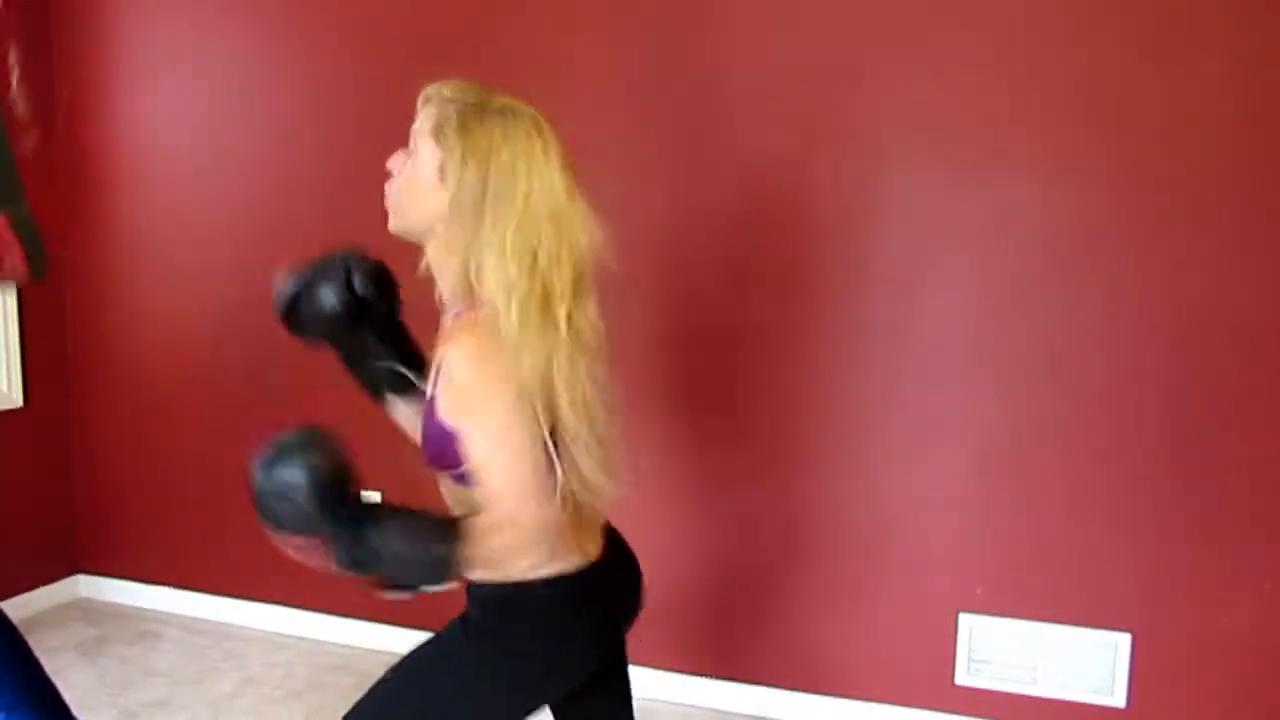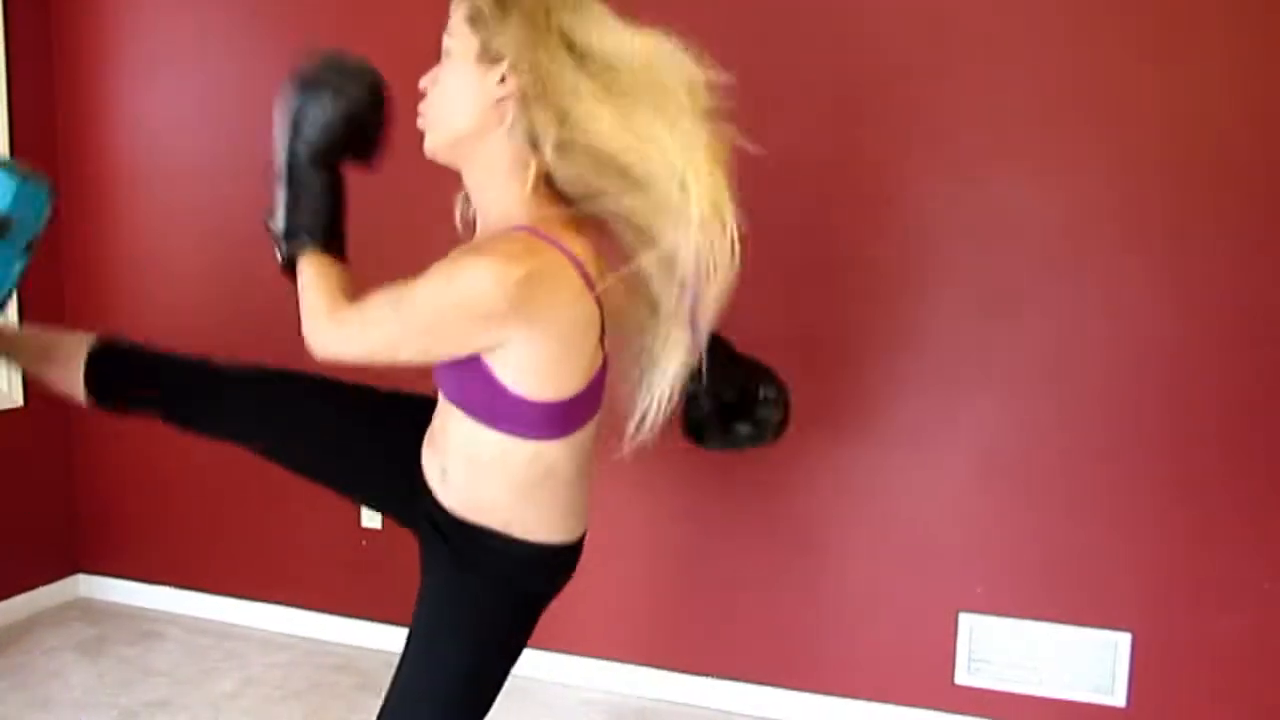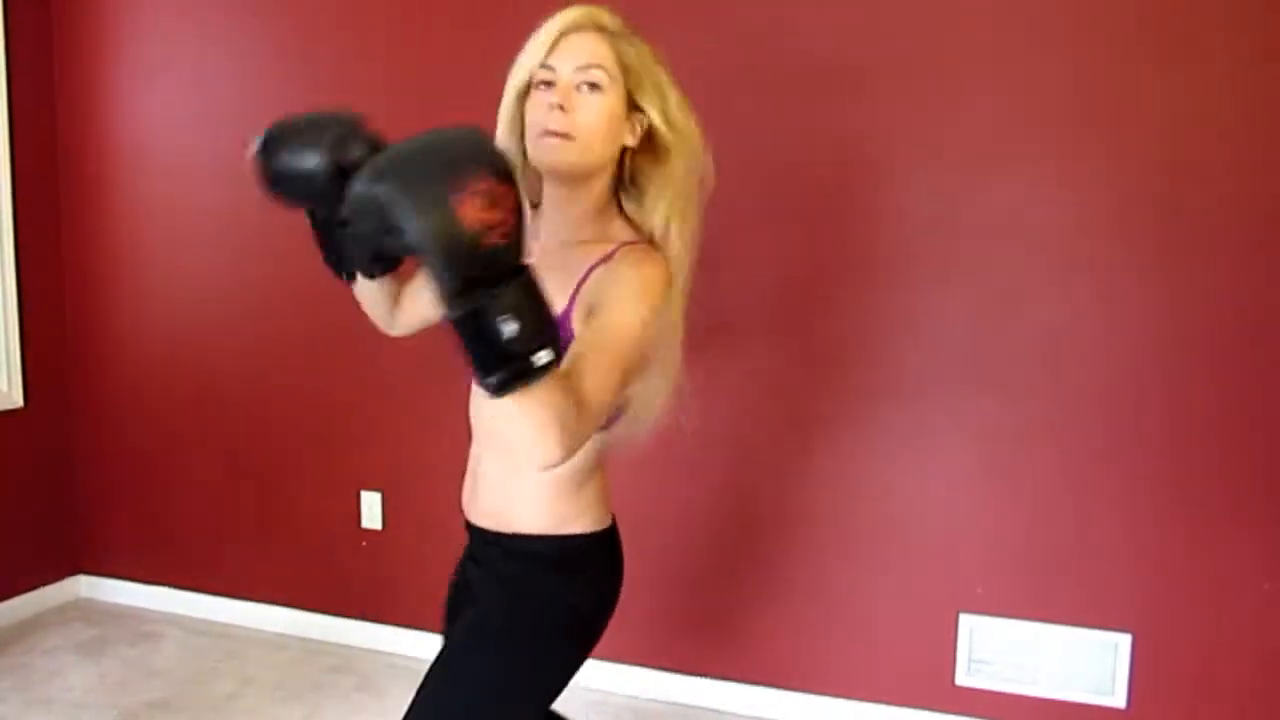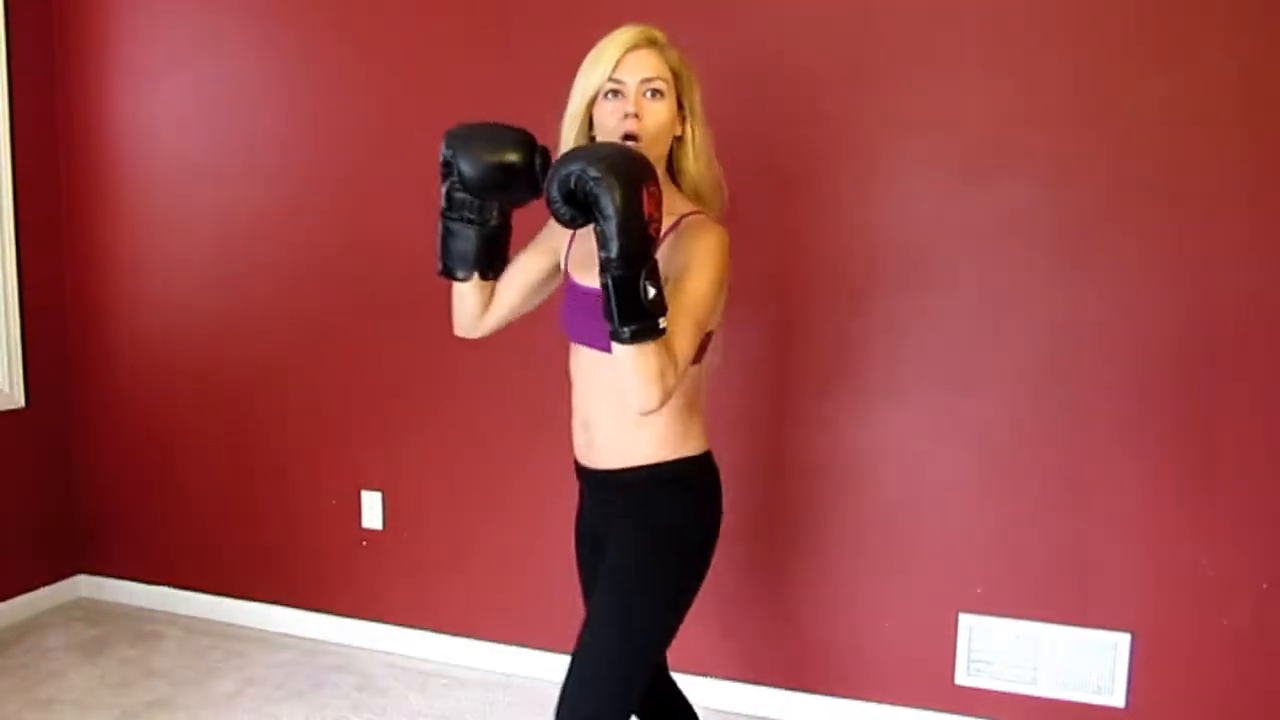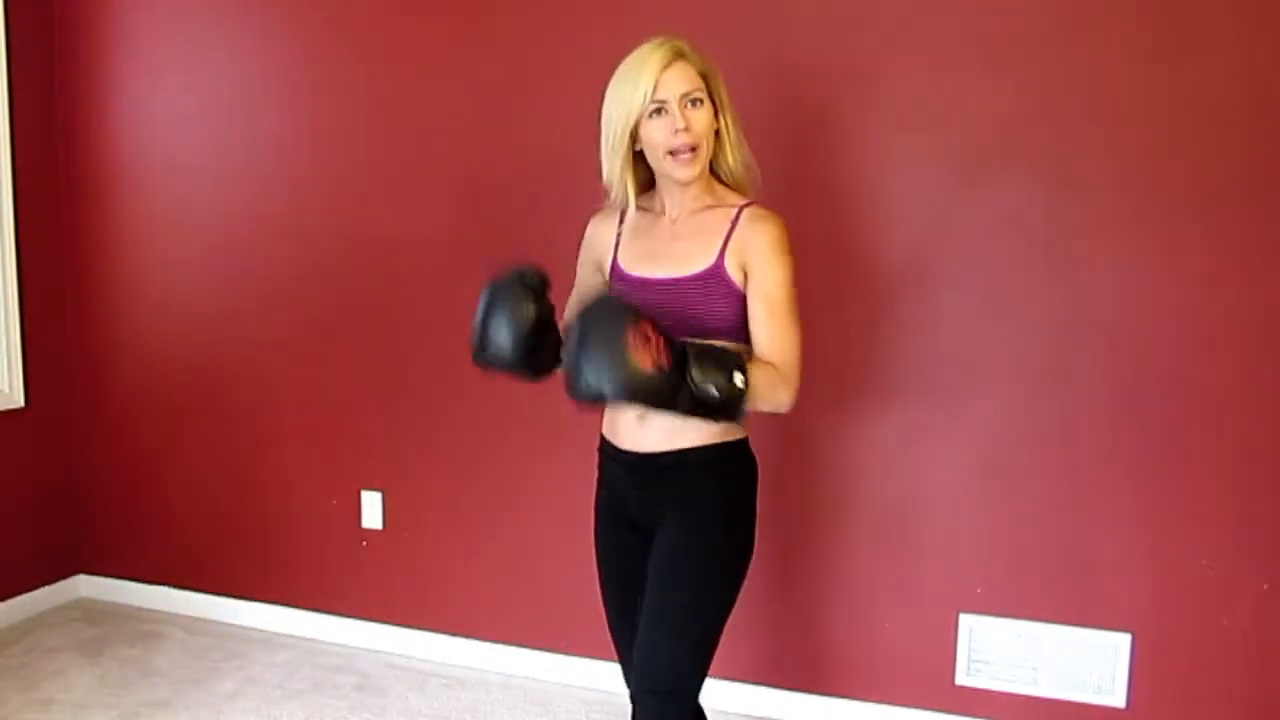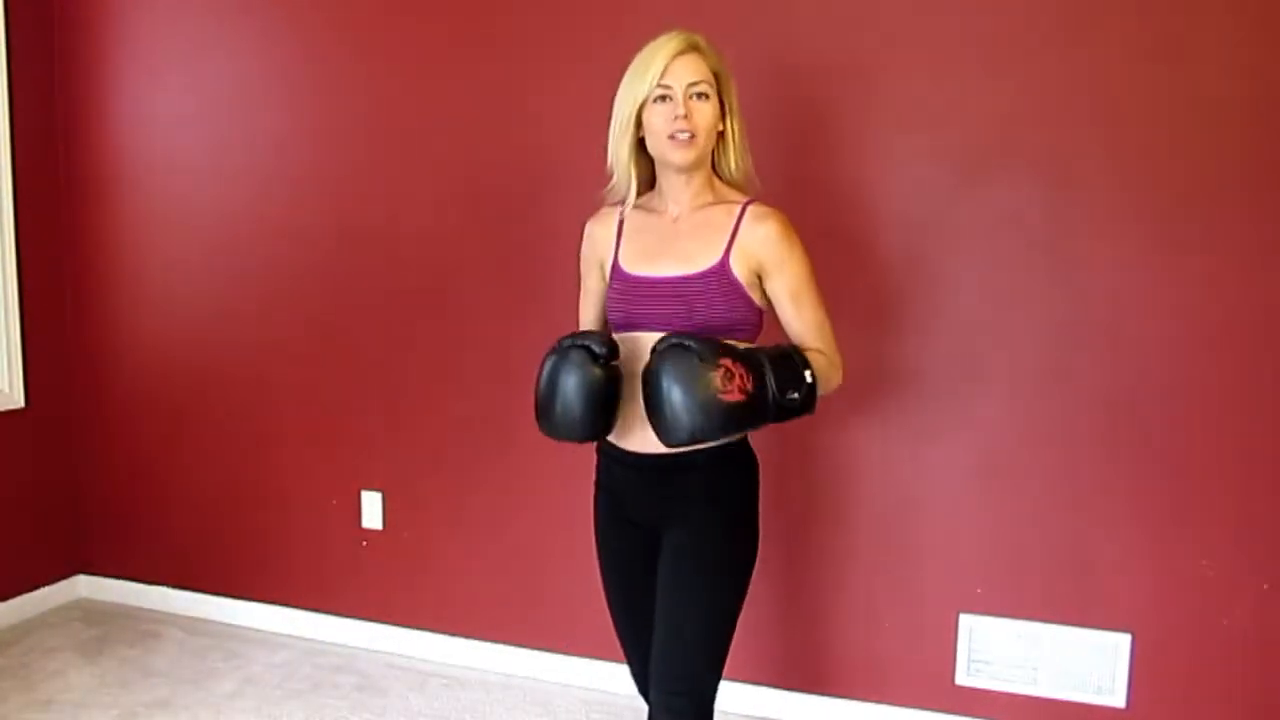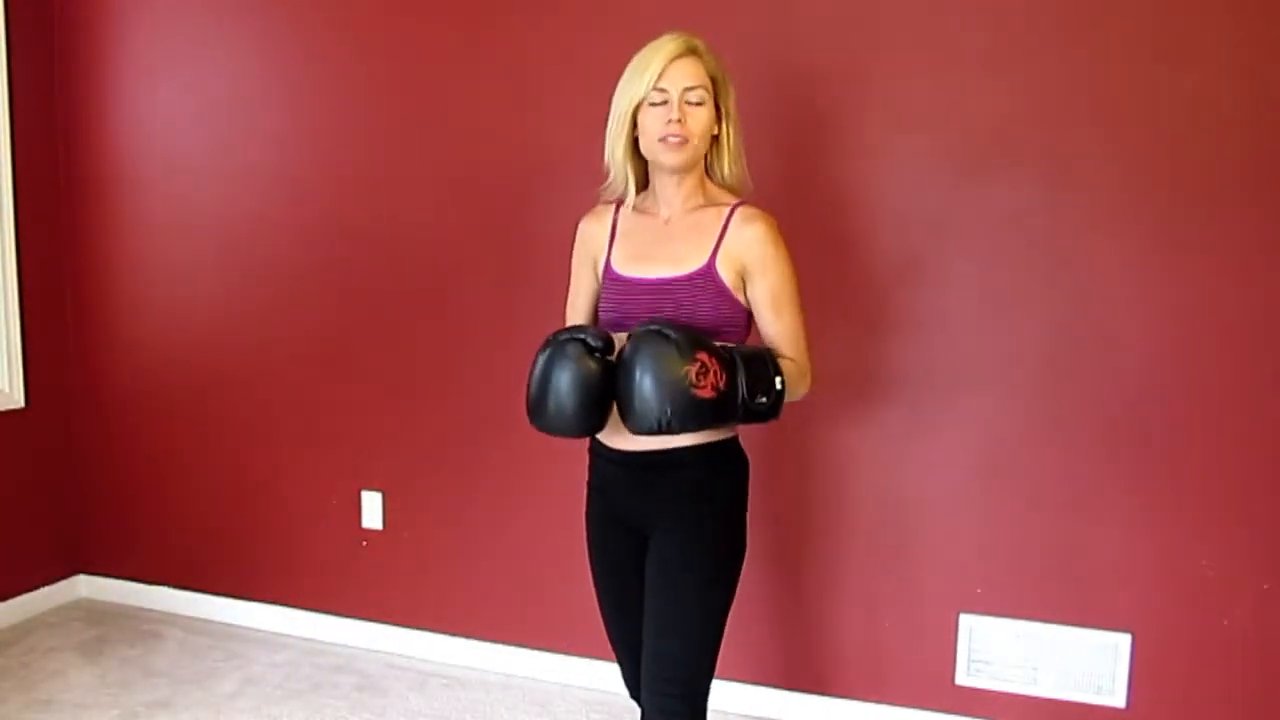
dt=0.4s
person 1, frame 1
left shoulder: (480, 340)
right shoulder: (474, 304)
left elbow: (526, 530)
right elbow: (437, 433)
left wrist: (358, 532)
right wrist: (370, 342)
left hip: (541, 615)
person 1, frame 2
left shoulder: (515, 270)
right shoulder: (522, 220)
left elbow: (335, 331)
left wrist: (311, 179)
left hip: (497, 557)
right hip: (438, 472)
right knee: (211, 391)
person 1, frame 3
left shoulder: (637, 272)
right shoulder: (506, 232)
left elbow: (554, 441)
right elbow: (398, 315)
left wrist: (492, 289)
right wrist: (351, 231)
left hip: (551, 571)
right hip: (494, 549)
person 1, frame 4
left shoulder: (698, 238)
right shoulder: (573, 225)
left elbow: (649, 389)
right elbow: (472, 319)
left wrist: (627, 255)
right wrist: (474, 208)
left hip: (668, 499)
right hip: (600, 494)
person 1, frame 5
left shoulder: (755, 232)
right shoulder: (612, 227)
left elbow: (779, 383)
right elbow: (575, 345)
left wrist: (673, 367)
right wrist: (527, 339)
left hip: (709, 484)
right hip: (621, 481)
person 1, frame 6
left shoulder: (758, 230)
right shoulder: (606, 228)
left elbow: (825, 363)
left wrist: (750, 381)
right wrist: (579, 373)
left hip: (711, 484)
right hip: (620, 482)
person 1, frame 7
left shoulder: (748, 232)
right shoulder: (600, 227)
left elbow: (795, 370)
left wrist: (721, 377)
right wrist: (573, 367)
left hip: (701, 482)
right hip: (612, 479)
